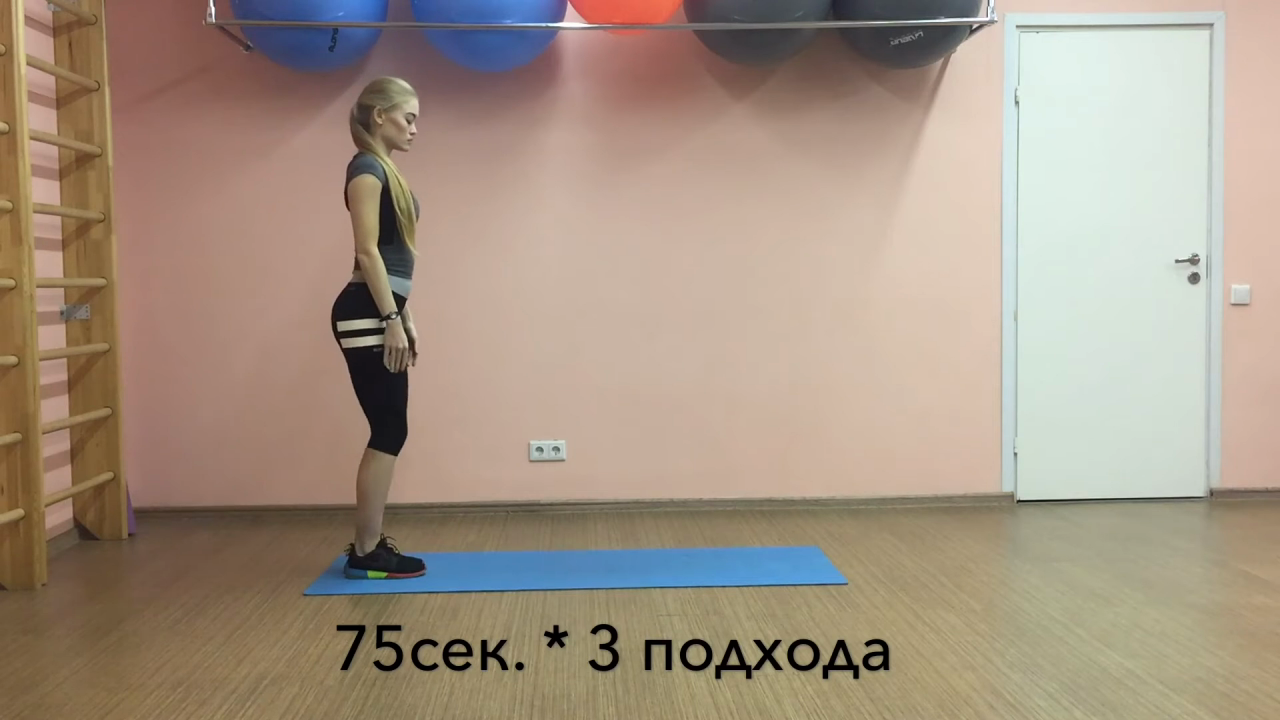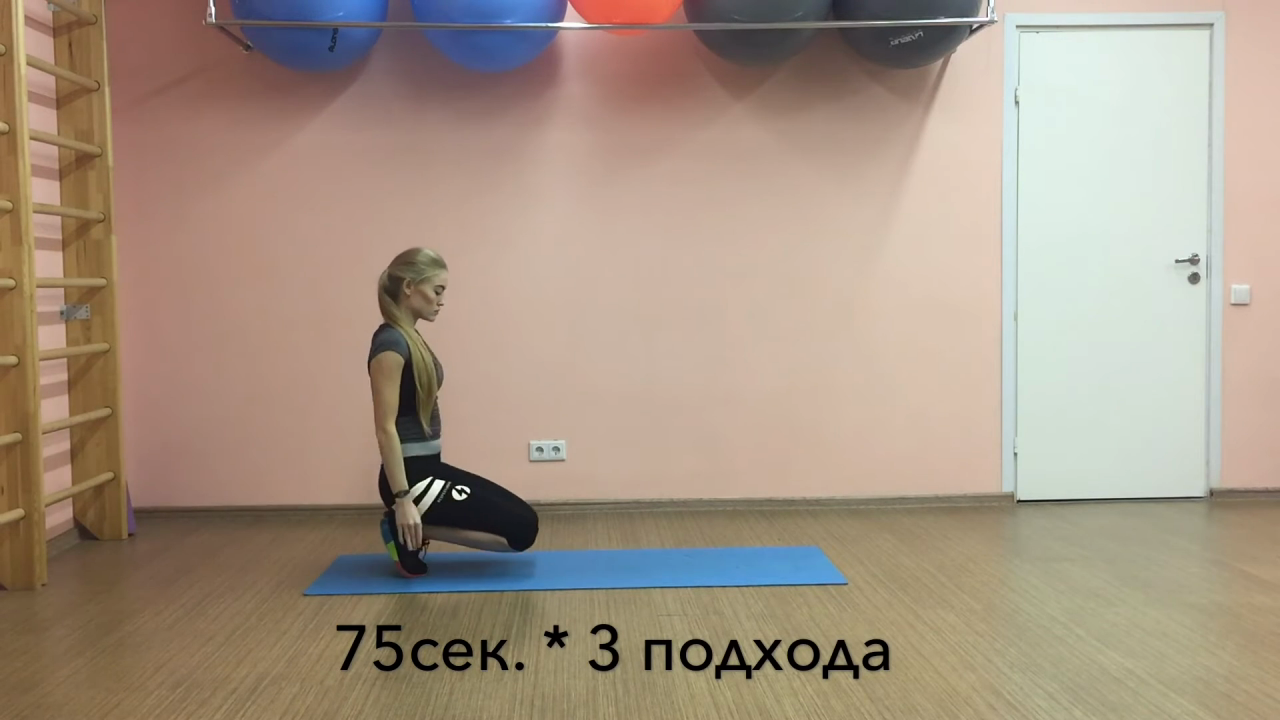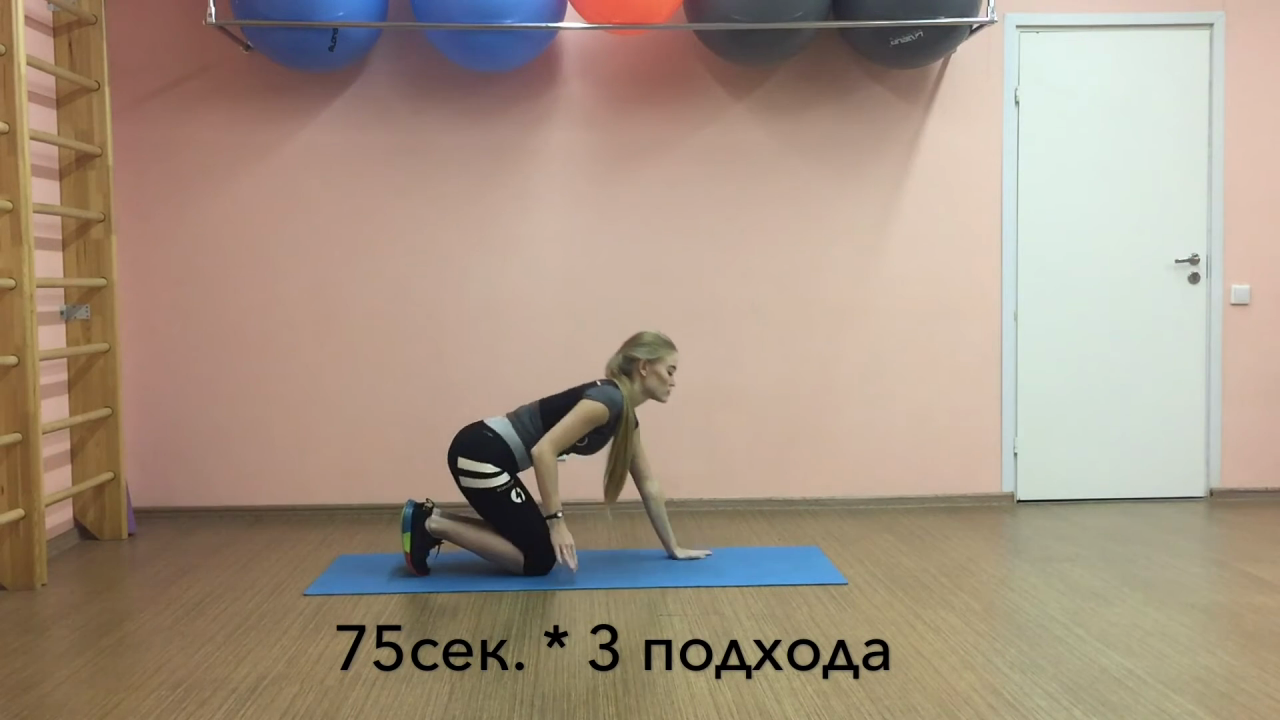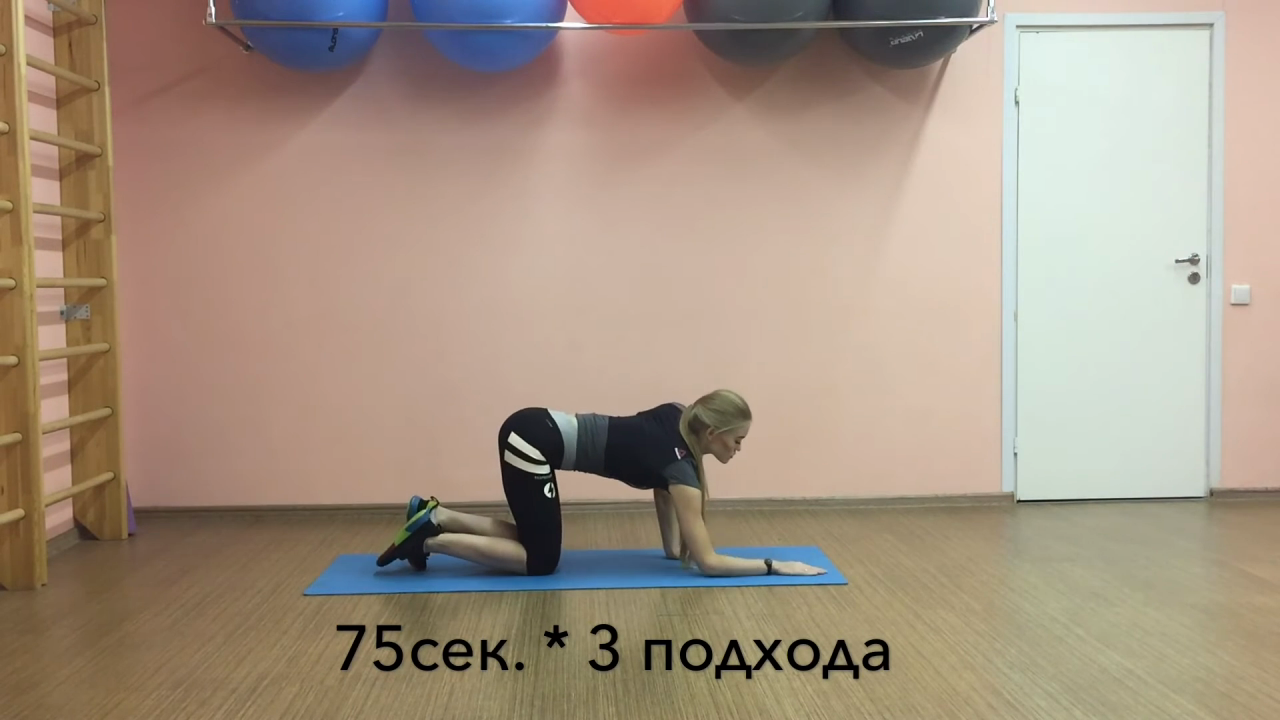
dt=1s
person 1, frame 1
left shoulder: (383, 169)
right shoulder: (367, 168)
right elbow: (368, 252)
left wrist: (404, 317)
right wrist: (391, 323)
left hip: (379, 313)
right hip: (365, 316)
left knee: (389, 436)
right knee: (388, 437)
left ankle: (371, 546)
right ankle: (365, 555)
person 1, frame 2
left shoulder: (409, 337)
right shoulder: (391, 343)
right elbow: (386, 427)
right wrist: (402, 500)
left hip: (427, 468)
right hip: (412, 476)
left knee: (522, 518)
right knee: (522, 529)
left ankle: (413, 530)
right ankle: (411, 532)
person 1, frame 3
left shoulder: (621, 411)
right shoulder: (608, 401)
left elbow: (647, 484)
right elbow: (542, 452)
left wrist: (672, 546)
right wrist: (556, 522)
left hip: (484, 451)
right hip: (478, 453)
left knee: (527, 541)
right knee: (538, 559)
left ankle: (430, 518)
right ankle: (432, 525)
person 1, frame 4
left shoulder: (676, 417)
right shoulder: (680, 464)
right elbow: (708, 561)
left wrist: (671, 548)
right wrist: (775, 566)
left hip: (531, 430)
right hip: (532, 441)
left knee: (535, 540)
right knee: (541, 561)
left ankle: (436, 517)
right ankle: (429, 538)
